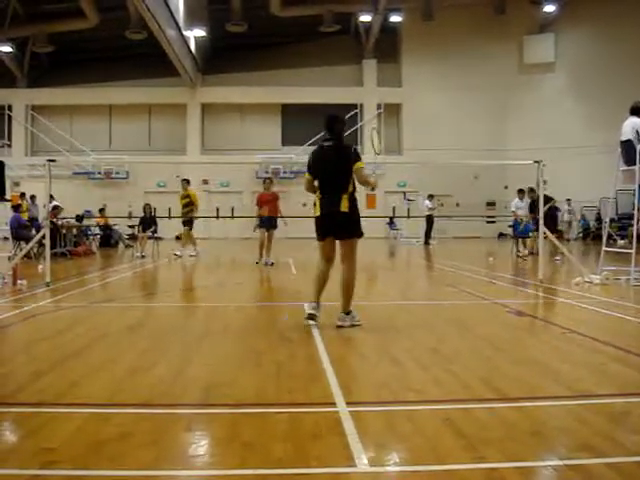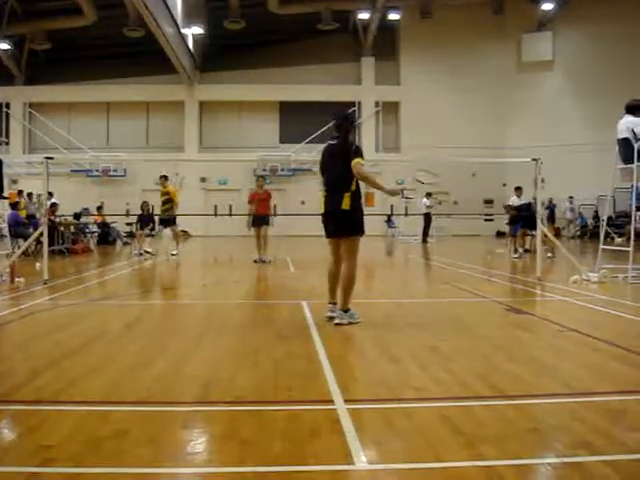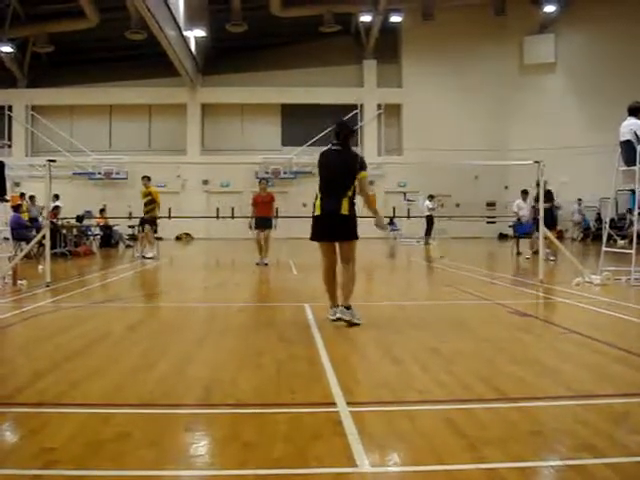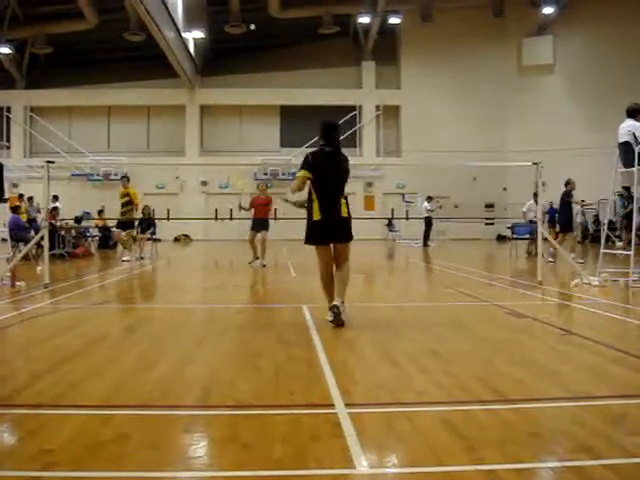
dt=0.5s
person 1, frame 1
left shoulder: (316, 153)
right shoulder: (349, 151)
left elbow: (308, 186)
right elbow: (361, 178)
right wrist: (372, 184)
left hip: (323, 211)
right hip: (345, 209)
left knee: (325, 261)
right knee: (348, 262)
left ankle: (314, 305)
right ankle: (345, 314)
person 1, frame 2
left shoulder: (327, 150)
right shoulder: (352, 148)
right elbow: (359, 172)
right wrist: (386, 189)
left hip: (329, 207)
right hip: (348, 207)
left knee: (335, 258)
right knee: (349, 260)
left ankle: (332, 305)
right ankle: (344, 311)
person 1, frame 3
left shoulder: (324, 156)
right shoulder: (356, 159)
right elbow: (364, 189)
right wrist: (377, 215)
left hip: (322, 212)
right hip: (344, 213)
left knee: (328, 262)
right knee: (348, 262)
left ankle: (334, 307)
right ankle: (345, 307)
person 1, frame 4
left shoulder: (312, 157)
right shoulder: (343, 159)
left elbow: (298, 185)
left wrist: (292, 189)
left hip: (318, 215)
right hip: (340, 214)
left knee: (325, 264)
right knee: (342, 263)
left ankle: (332, 306)
right ankle: (338, 302)
